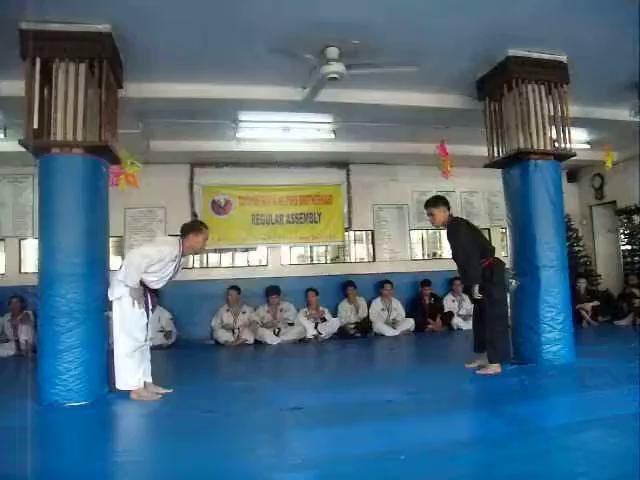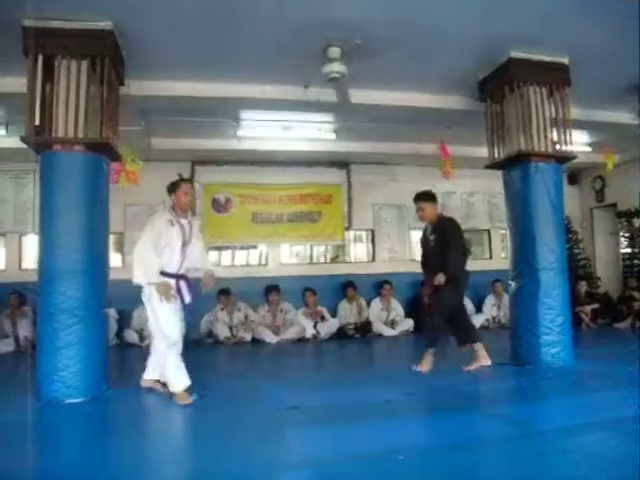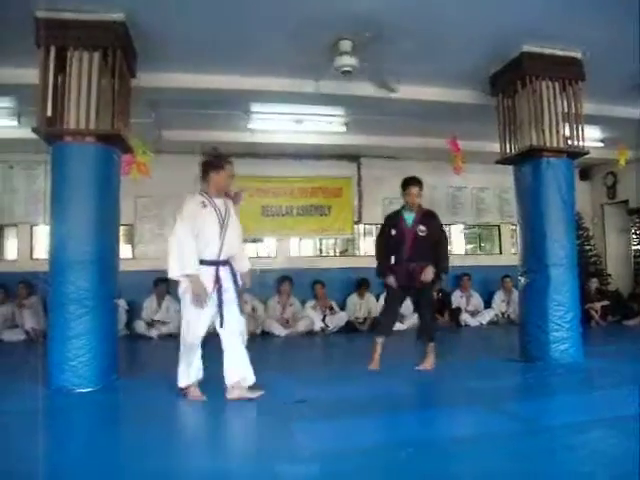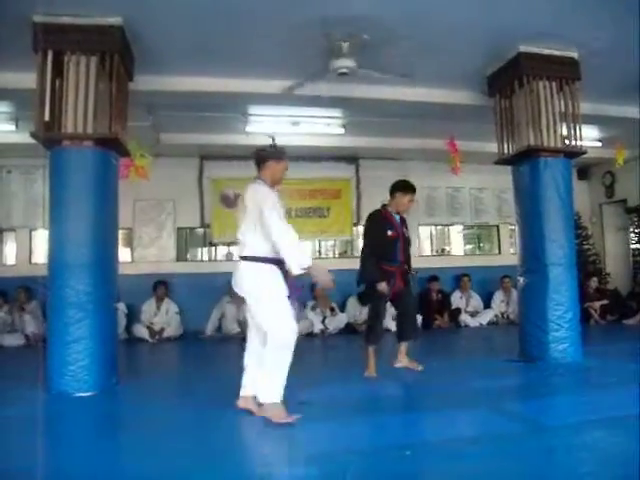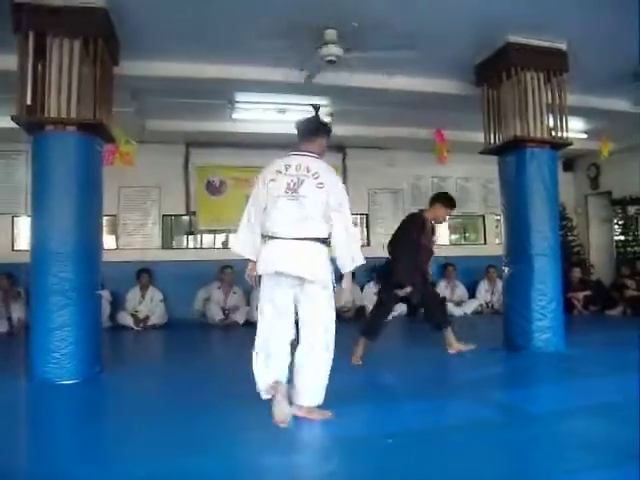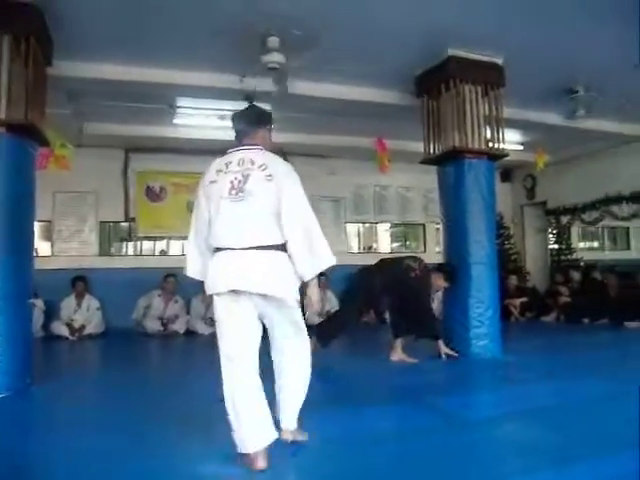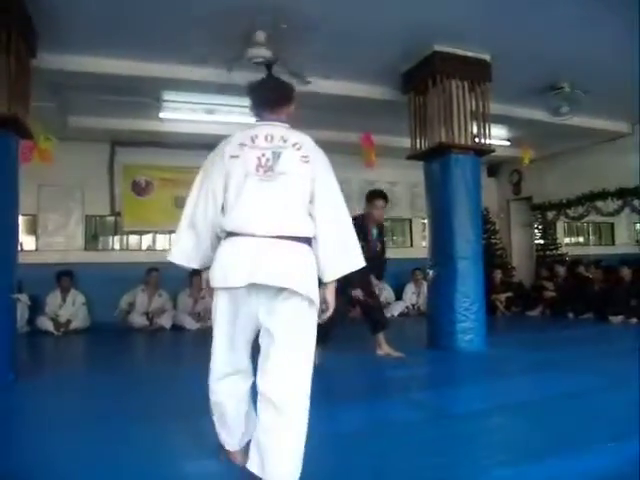
dt=0.5s
person 1, frame 1
left shoulder: (179, 253)
right shoulder: (168, 247)
right elbow: (135, 258)
left wrist: (144, 293)
right wrist: (135, 289)
left hip: (139, 290)
right hip: (128, 288)
left knee: (142, 337)
right knee: (132, 337)
left ankle: (145, 383)
right ankle: (135, 388)
person 1, frame 2
left shoulder: (193, 224)
right shoulder: (160, 220)
left elbow: (198, 254)
right elbow: (143, 252)
left wrist: (206, 272)
right wrist: (157, 282)
left hip: (178, 284)
right hip: (159, 285)
left knee: (166, 335)
right knee: (170, 335)
left ankle: (150, 377)
right ankle: (179, 388)
person 1, frame 3
left shoulder: (229, 206)
right shoulder: (193, 204)
left elbow: (236, 241)
right elbow: (182, 243)
left wrist: (243, 269)
right wrist: (193, 279)
left hip: (225, 274)
right hip: (200, 275)
left knee: (234, 328)
right knee: (193, 331)
left ankle: (236, 385)
right ankle: (188, 383)
person 1, frame 4
left shoulder: (256, 193)
right shoulder: (261, 194)
right elbow: (280, 234)
left wrist: (287, 266)
right wrist: (311, 267)
left hip: (260, 270)
right hip: (258, 273)
left knee: (260, 337)
right knee: (283, 333)
left ankle: (248, 395)
right ankle: (270, 401)
person 1, frame 5
left shoulder: (271, 171)
right shoulder: (328, 175)
left elbow: (254, 217)
right elbow: (341, 225)
left wrist: (253, 259)
right wrist: (348, 271)
left hip: (275, 254)
right hip: (312, 256)
left knee: (274, 329)
right knee: (317, 333)
left ankle: (278, 392)
right ankle: (307, 402)
person 1, frame 6
left shoulder: (213, 172)
right shoulder: (278, 167)
left elbow: (200, 230)
right elbow: (299, 224)
left wrist: (207, 277)
right wrist: (311, 278)
left hip: (226, 269)
right hip: (272, 267)
left knee: (238, 360)
right knee: (292, 348)
left ankle: (255, 447)
right ankle: (288, 425)
person 1, frame 7
left shoulder: (228, 148)
right shoulder: (308, 149)
left elbow: (203, 213)
right elbow: (331, 215)
left wrist: (202, 266)
right wrist: (330, 280)
left hip: (239, 258)
right hip: (292, 263)
left knee: (229, 365)
right knee: (287, 378)
left ankle: (236, 446)
person 2, frame 1
left shoulder: (456, 228)
right shoulder: (456, 226)
left elbow: (469, 257)
left wrist: (473, 283)
right wrist: (472, 283)
left hip: (488, 274)
right hip: (486, 274)
left knee: (493, 317)
right knee: (481, 316)
left ankle: (495, 364)
right ankle: (485, 357)
person 2, frame 2
left shoulder: (448, 225)
right shoulder: (427, 231)
left elbow: (458, 251)
right elbow: (427, 258)
left wrist: (445, 274)
right wrist: (430, 278)
left hip: (450, 280)
right hip: (439, 281)
left knee: (436, 316)
right knee: (457, 317)
left ankle: (428, 358)
right ankle: (481, 356)
person 2, frame 3
left shoulder: (430, 218)
right shoulder: (393, 219)
left elbow: (441, 245)
right elbow: (383, 247)
left wrist: (433, 266)
right wrist: (387, 272)
left hip: (423, 273)
right hip: (400, 272)
left knee: (426, 313)
right knee: (389, 311)
left ankle: (430, 356)
right ankle: (377, 357)
person 2, frame 4
left shoulder: (401, 220)
right shoulder: (376, 218)
right elbow: (369, 252)
left wrist: (407, 268)
right wrist: (376, 279)
left hip: (400, 276)
right hip: (382, 276)
left knee: (408, 312)
right knee: (376, 317)
left ankle: (402, 357)
right ankle: (371, 364)
person 2, frame 5
left shoulder: (429, 227)
right shoulder: (414, 223)
right elbow: (398, 250)
left wrist: (424, 273)
right wrist: (404, 282)
left hip: (416, 275)
right hip: (398, 275)
left knee: (436, 304)
right knee: (382, 309)
left ankle: (452, 343)
right ankle: (357, 352)
person 2, frame 6
left shoulder: (422, 271)
right shoulder: (421, 282)
right elbow: (425, 312)
right wrist: (439, 341)
left hip: (378, 283)
right hip: (368, 285)
left knee: (403, 311)
right knee: (347, 315)
left ankle: (397, 351)
person 2, frame 7
left shoulder: (379, 229)
right shoulder: (356, 225)
left elbow: (379, 257)
left wrist: (377, 278)
right wrist: (353, 287)
left hip: (360, 276)
right hip: (343, 276)
left knee: (374, 308)
right knee: (333, 313)
left ankle: (382, 346)
